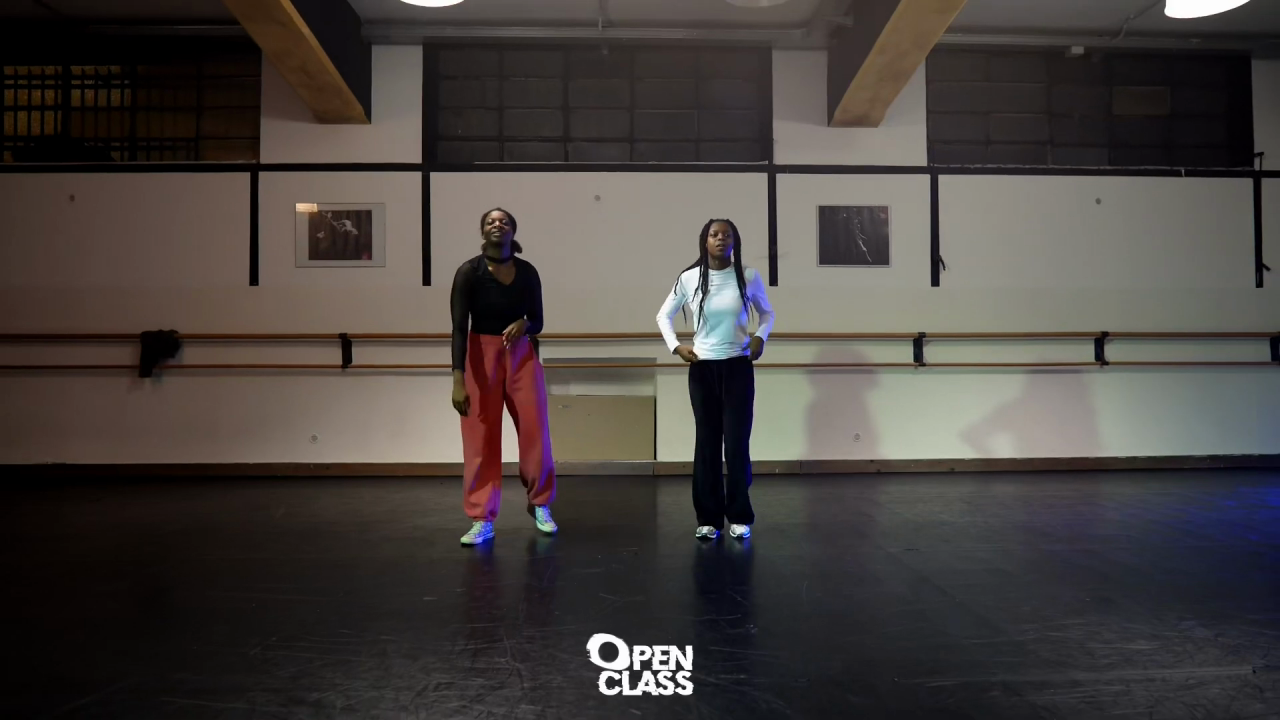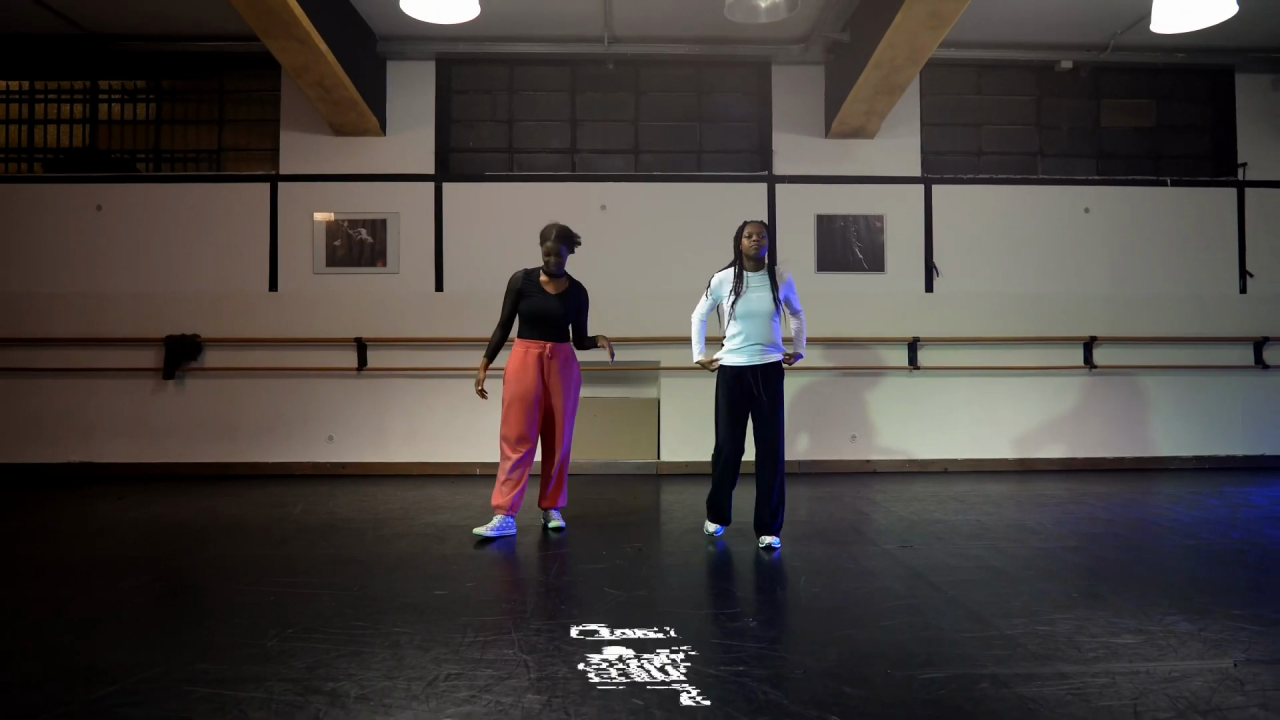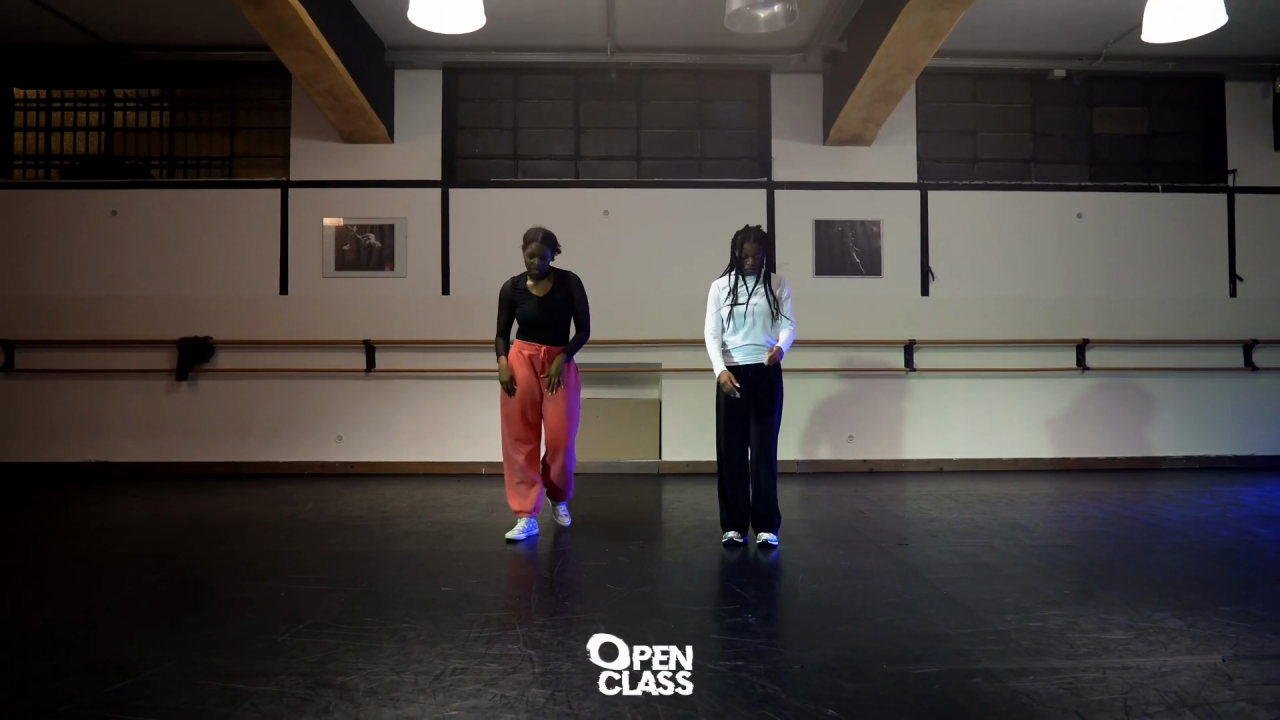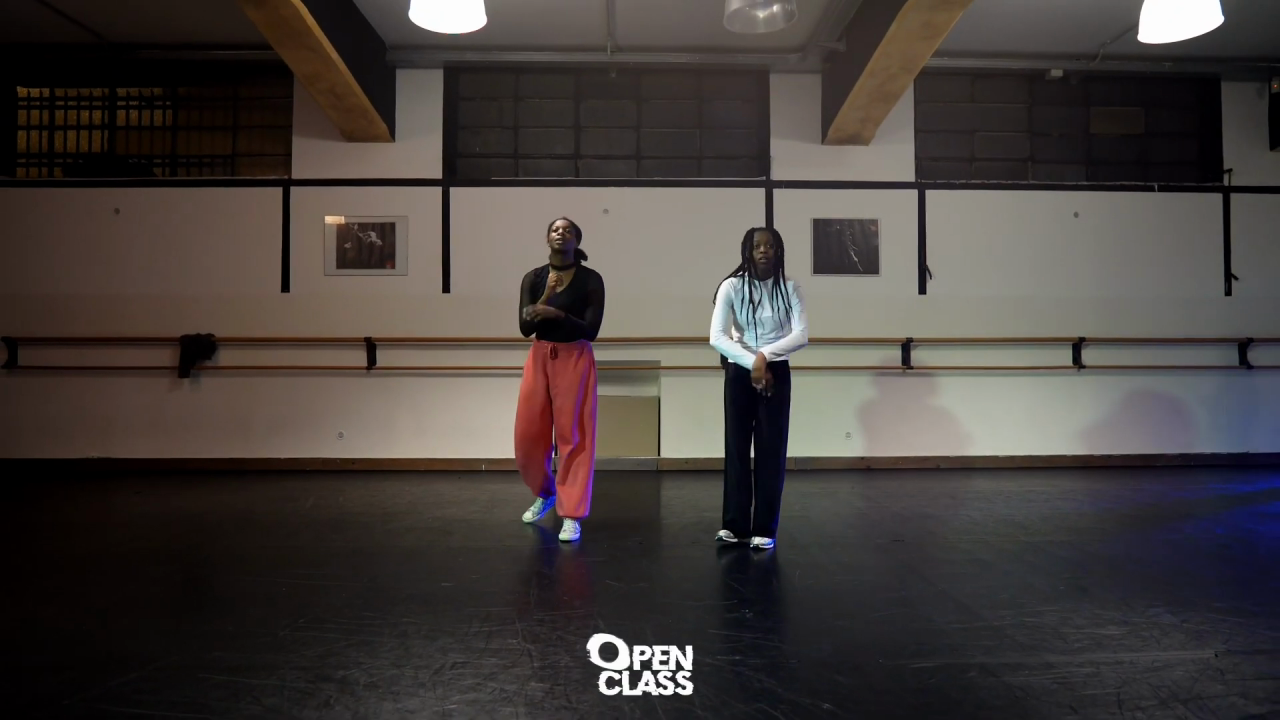
dt=0.7s
person 1, frame 1
left shoulder: (748, 277)
right shoulder: (689, 279)
left elbow: (766, 312)
right elbow: (664, 315)
left wrist: (761, 336)
right wrist: (674, 345)
left hip: (738, 368)
right hip: (703, 368)
left knee: (736, 443)
right knee: (707, 443)
left ankle: (738, 515)
right ankle: (709, 518)
person 1, frame 2
left shoulder: (781, 280)
right shoulder: (723, 280)
left elbow: (797, 313)
right elbow: (699, 316)
left wrist: (798, 348)
right wrist: (699, 354)
left hip: (769, 373)
right hip: (731, 372)
left knee: (771, 449)
right knee: (727, 447)
left ankle: (768, 527)
right ankle: (716, 514)
person 1, frame 3
left shoulder: (778, 285)
right shoulder: (720, 287)
left elbow: (788, 327)
right elbow: (712, 334)
left wrist: (779, 348)
right wrist: (721, 369)
left hip: (767, 374)
right hip: (732, 373)
left knee: (763, 450)
right knee: (731, 451)
left ankle: (766, 525)
right ankle: (734, 524)
person 1, frame 4
left shoulder: (790, 287)
right shoulder: (731, 286)
left elbow: (801, 334)
right elbow: (717, 336)
left wrist: (766, 354)
right wrist: (752, 361)
left hip: (775, 372)
right hip: (740, 370)
left knee: (771, 450)
right knee: (737, 448)
left ankle: (764, 528)
right ankle: (735, 524)
person 2, frame 1
left shoulder: (528, 272)
right shoulder: (469, 272)
left elbow: (537, 323)
right elbow: (459, 328)
left wrist: (521, 324)
right wrist: (459, 379)
left hip: (521, 357)
right hip: (481, 357)
left knee: (535, 432)
right knee: (480, 440)
left ankle: (540, 505)
right ankle: (482, 520)
person 2, frame 2
left shoulder: (577, 291)
right shoulder: (521, 280)
left elbow: (579, 339)
right elbow: (504, 325)
left wrist: (599, 340)
right wrist: (484, 364)
left hip: (563, 364)
right hip: (524, 360)
left knee: (558, 440)
right knee: (517, 438)
left ankle: (552, 507)
right ankle: (505, 515)
person 2, frame 3
left shoulder: (569, 283)
right shoulder: (512, 288)
left elbow: (584, 331)
right elbow: (502, 333)
left wrist: (563, 359)
right wrist: (502, 362)
left hip: (559, 363)
right hip: (520, 363)
left knee: (561, 438)
right knee: (520, 441)
left ankle: (558, 499)
right ankle: (527, 516)
person 2, frame 4
left shoulder: (591, 279)
right shoulder: (533, 278)
left elbow: (591, 330)
right elbow: (525, 327)
left wrist: (557, 314)
right wrist: (545, 298)
left hip: (575, 361)
right hip: (539, 359)
left knee: (573, 438)
right knee: (528, 434)
left ankle: (571, 515)
right ankle: (546, 493)
